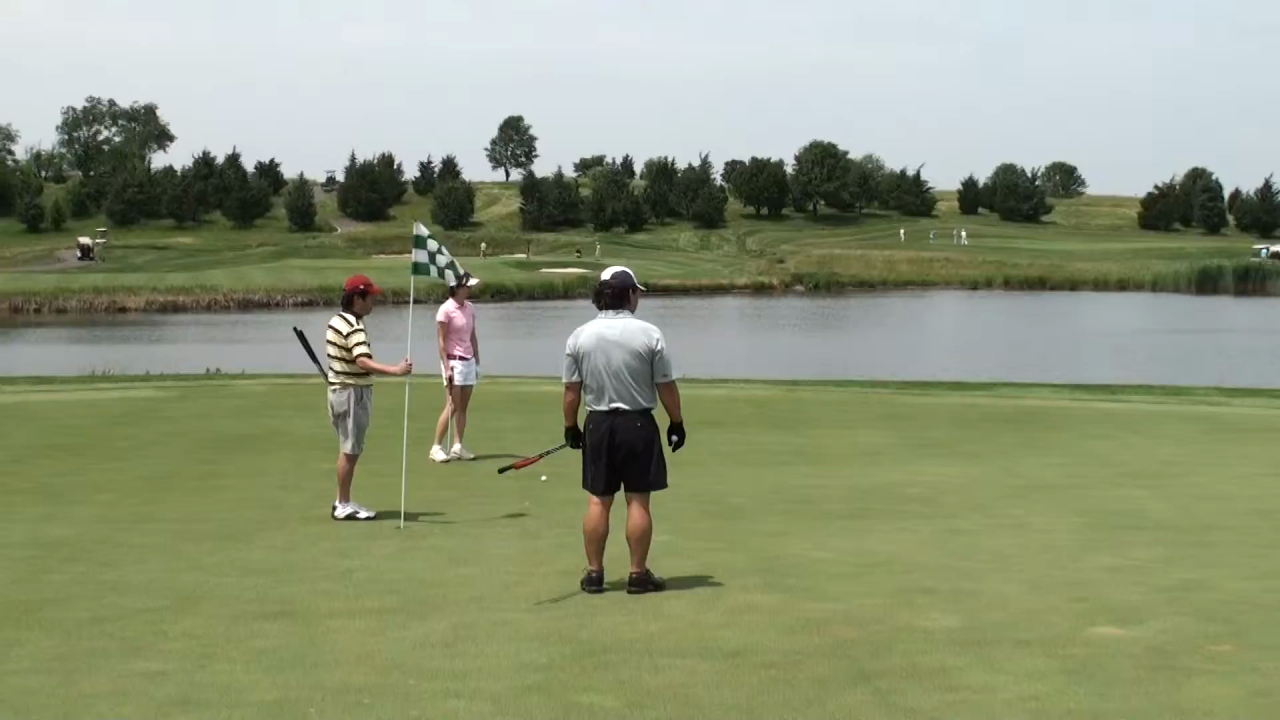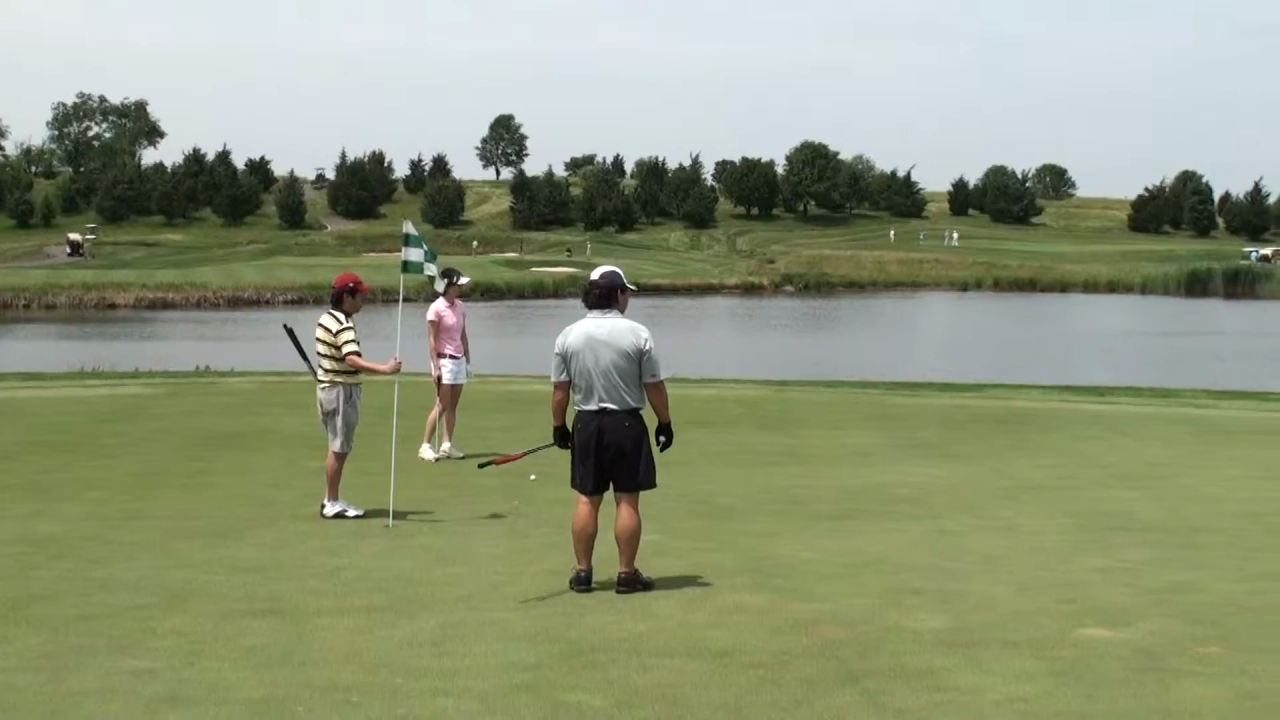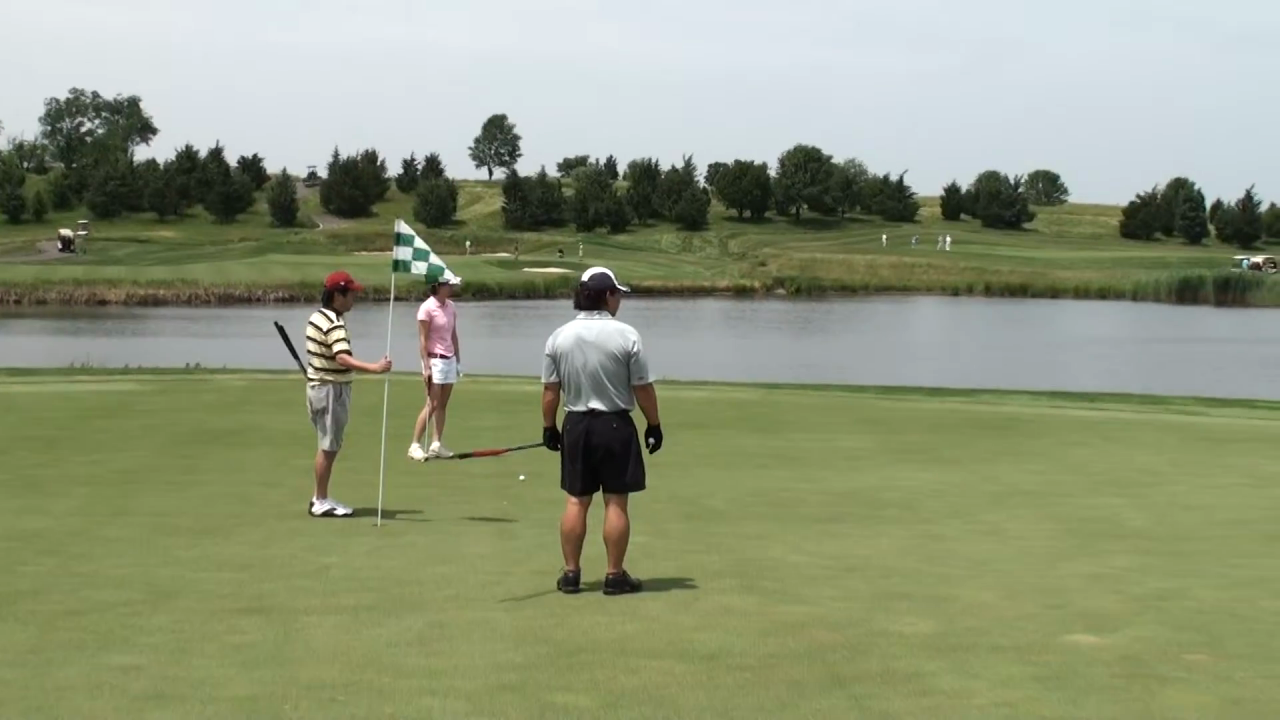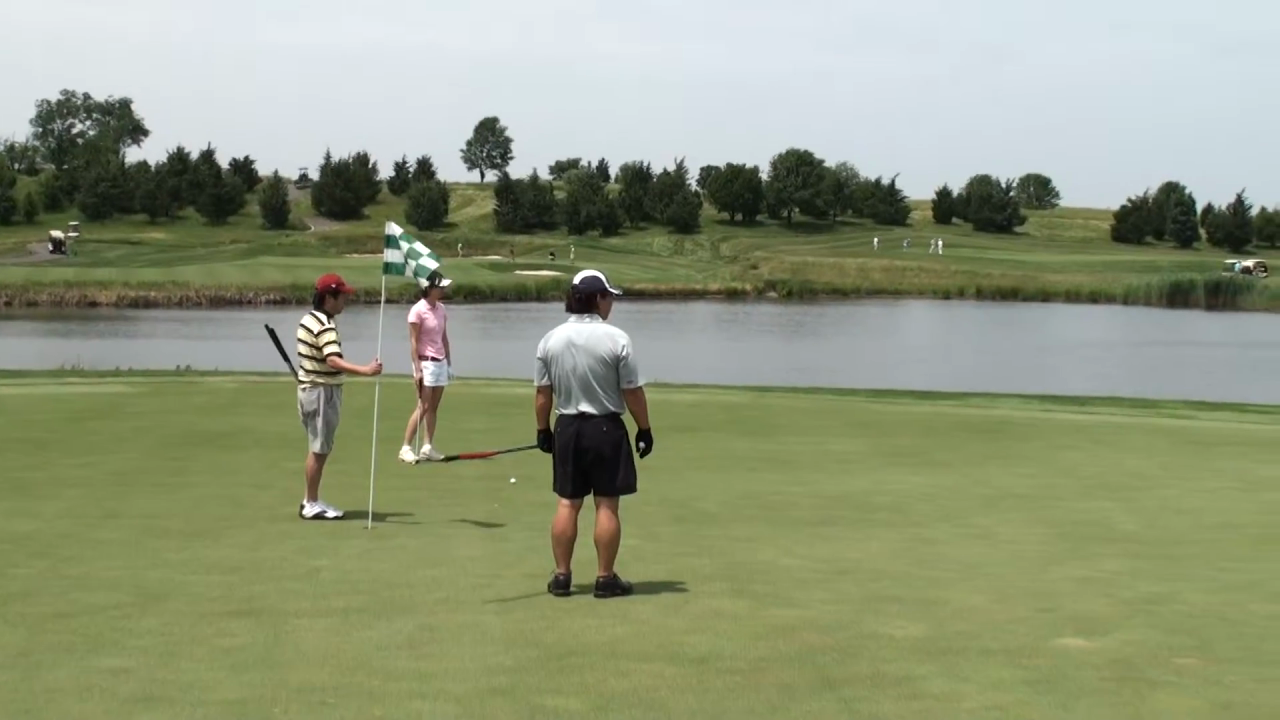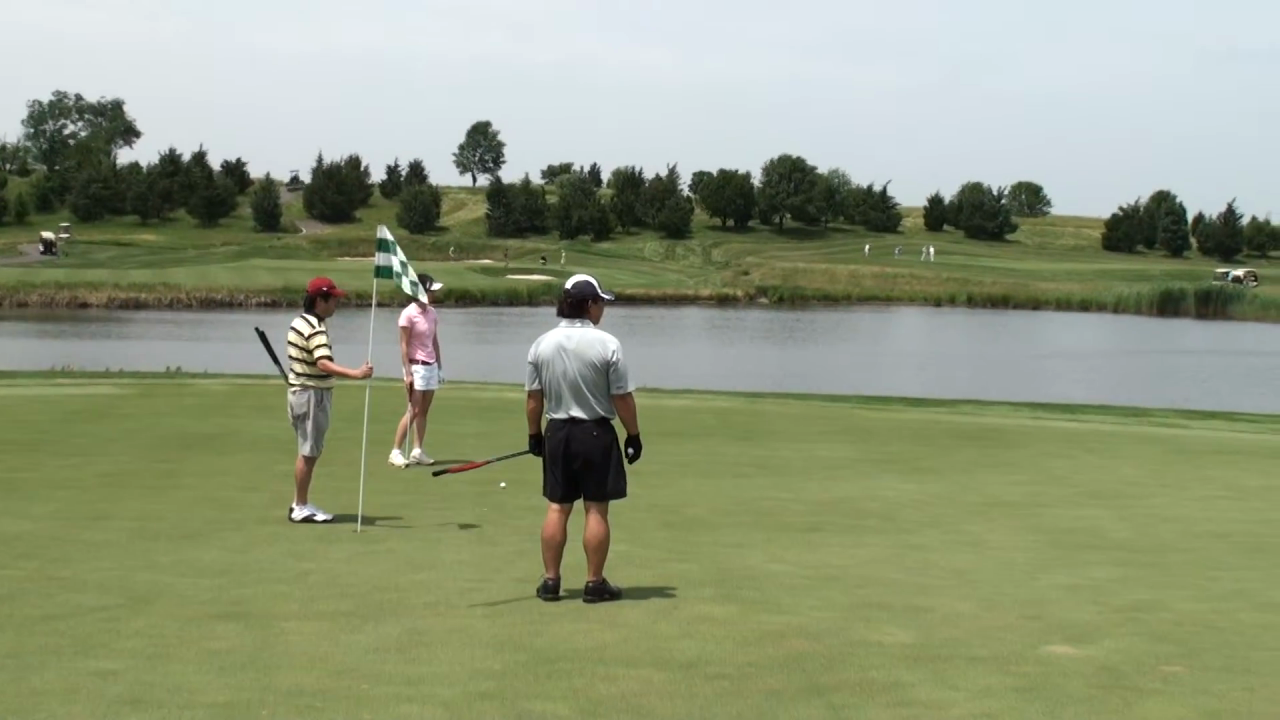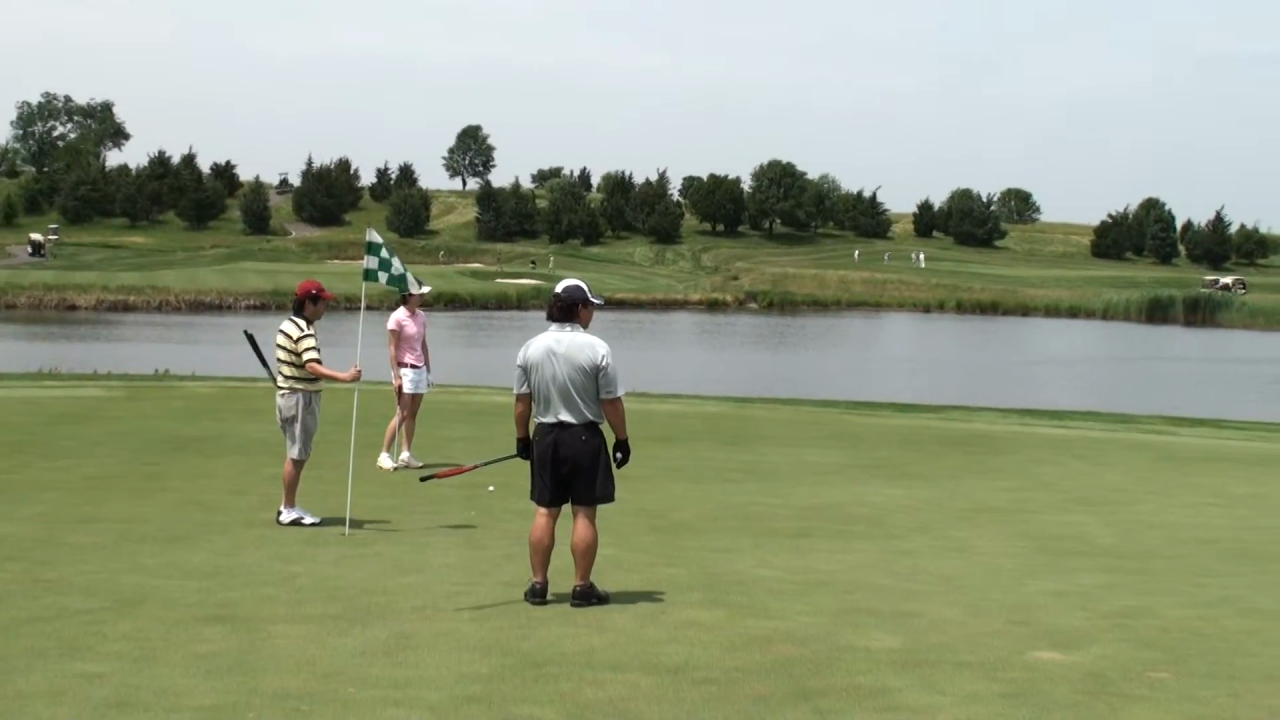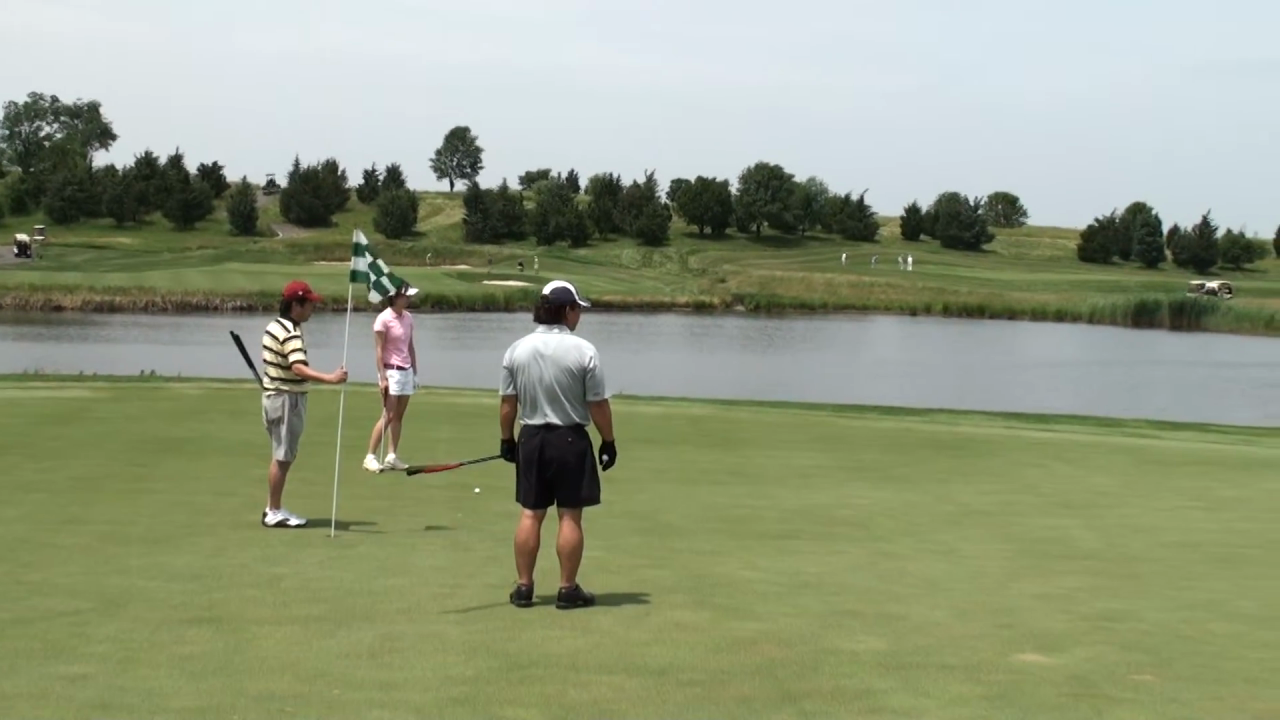
dt=0.3s
person 1, frame 1
left shoulder: (579, 336)
right shoulder: (649, 334)
left elbow: (571, 389)
right elbow: (666, 386)
left wrist: (571, 426)
right wrist: (676, 422)
left hip: (598, 424)
right hip: (638, 423)
left knee: (598, 500)
right knee: (638, 501)
left ankle: (594, 573)
right ankle: (638, 574)
person 1, frame 2
left shoulder: (568, 336)
right shoulder: (637, 334)
left elbow: (560, 389)
right elbow: (654, 386)
left wrist: (559, 426)
right wrist: (664, 423)
left hip: (586, 424)
right hip: (627, 423)
left knee: (587, 500)
right knee: (627, 501)
left ankle: (583, 572)
right ankle: (627, 574)
person 1, frame 3
left shoulder: (559, 336)
right shoulder: (626, 335)
left elbow: (550, 390)
right elbow: (643, 388)
left wrist: (549, 427)
right wrist: (654, 425)
left hip: (576, 424)
right hip: (615, 425)
left knee: (576, 500)
right knee: (616, 502)
left ankle: (571, 573)
right ankle: (615, 575)
person 1, frame 4
left shoulder: (550, 340)
right shoulder: (616, 338)
left elbow: (542, 393)
right elbow: (633, 392)
left wrist: (543, 430)
right wrist: (644, 429)
left hip: (567, 428)
right hip: (606, 428)
left knee: (567, 503)
right knee: (607, 505)
left ankle: (562, 575)
right ankle: (605, 578)
person 1, frame 5
left shoulder: (541, 344)
right shoulder: (606, 344)
left elbow: (533, 398)
right elbow: (622, 398)
left wrist: (534, 434)
right wrist: (633, 435)
left hip: (557, 433)
right hip: (596, 433)
left knee: (557, 508)
right knee: (596, 510)
left ankle: (550, 580)
right ankle: (595, 583)
person 1, frame 6
left shoulder: (531, 347)
right shoulder: (596, 348)
left elbow: (522, 401)
right elbow: (611, 402)
left wrist: (522, 437)
right wrist: (622, 439)
left hip: (545, 436)
right hip: (585, 437)
left knee: (545, 512)
right knee: (584, 514)
left ankle: (538, 584)
right ankle: (582, 587)
person 1, frame 7
left shoulder: (517, 349)
right shoulder: (583, 350)
left elbow: (507, 402)
right elbow: (598, 405)
left wrist: (507, 439)
right wrist: (608, 441)
left hip: (531, 438)
right hip: (571, 440)
left knee: (530, 514)
right knee: (570, 516)
left ankle: (524, 587)
right ankle: (568, 589)
person 2, frame 1
left shoulder: (337, 320)
right shoulder: (353, 327)
right elbow: (362, 361)
right wrist: (395, 370)
left hip: (341, 389)
right hip: (352, 393)
left knee: (348, 449)
right knee: (350, 451)
left ankle: (342, 501)
right ankle: (343, 505)
person 2, frame 2
left shoulder: (327, 318)
right shoulder: (342, 324)
right elbow: (352, 360)
right wrist: (384, 369)
left hip: (330, 388)
right hip: (341, 390)
left knee: (337, 448)
right knee: (339, 449)
left ankle: (331, 500)
right ankle: (332, 504)
person 2, frame 3
left shoulder: (318, 316)
right shoulder: (333, 323)
right elbow: (342, 358)
right wrist: (374, 368)
left hip: (320, 385)
right hip: (331, 389)
left knee: (327, 446)
right knee: (329, 447)
left ankle: (320, 498)
right ankle: (321, 501)
person 2, frame 4
left shoulder: (309, 319)
right shoulder: (324, 325)
right elbow: (333, 361)
right wrist: (365, 370)
left hip: (311, 388)
right hip: (322, 391)
left knee: (318, 448)
right knee: (319, 449)
left ankle: (311, 500)
right ankle: (311, 504)
person 2, frame 5
left shoulder: (299, 321)
right shoulder: (315, 328)
right elbow: (323, 363)
right wrist: (355, 373)
left hip: (301, 390)
right hip: (312, 394)
left knee: (307, 451)
right knee: (309, 452)
left ankle: (300, 503)
right ankle: (301, 507)
person 2, frame 6
left shoulder: (288, 324)
right shoulder: (304, 331)
right elbow: (312, 367)
right wrist: (344, 377)
left hip: (290, 394)
right hip: (301, 397)
left knee: (296, 454)
right knee: (297, 455)
left ankle: (288, 506)
right ankle: (288, 510)
person 2, frame 7
left shoulder: (275, 326)
right shoulder: (290, 333)
right elbow: (298, 368)
right wrist: (330, 378)
left hip: (276, 395)
right hip: (286, 399)
left knee: (281, 455)
right knee: (283, 456)
left ankle: (274, 508)
right ankle: (274, 512)
person 3, frame 1
left shoulder: (469, 308)
right shoulder: (446, 309)
right elbow: (441, 340)
left wrist: (477, 361)
right wrist: (446, 367)
left hip: (469, 361)
right hip: (454, 362)
left knee: (463, 407)
right knee: (452, 406)
left ankle: (458, 446)
right ankle: (436, 447)
person 3, frame 2
left shoulder: (460, 306)
right shoulder: (436, 308)
right elbow: (432, 339)
left wrist: (467, 360)
right wrist: (436, 366)
left hip: (459, 360)
right hip: (444, 360)
left knee: (453, 405)
right knee: (441, 405)
left ankle: (447, 445)
right ankle: (426, 446)
person 3, frame 3
left shoulder: (451, 306)
right shoulder: (427, 308)
right elbow: (422, 339)
left wrist: (458, 360)
right wrist: (426, 366)
left hip: (449, 360)
right hip: (435, 360)
left knee: (443, 405)
right knee: (431, 405)
left ankle: (436, 445)
right ankle: (415, 445)
person 3, frame 4
left shoulder: (441, 309)
right shoulder: (417, 310)
right elbow: (413, 342)
left wrist: (449, 363)
right wrist: (417, 369)
left hip: (441, 362)
right hip: (426, 363)
left knee: (433, 407)
right knee: (423, 407)
left ankle: (427, 447)
right ankle: (406, 448)
person 3, frame 5
left shoulder: (432, 312)
right shoulder: (408, 314)
right elbow: (404, 345)
left wrist: (439, 366)
right wrist: (407, 372)
left hip: (431, 366)
right hip: (416, 366)
left knee: (424, 411)
right knee: (413, 411)
left ankle: (417, 451)
right ankle: (396, 451)
person 3, frame 6
left shoulder: (421, 316)
right shoulder: (397, 317)
right elbow: (392, 349)
left wrist: (428, 370)
right wrist: (396, 376)
left hip: (420, 369)
right hip: (405, 370)
left knee: (412, 414)
right knee: (402, 414)
left ankle: (406, 454)
right ankle: (384, 455)
person 3, frame 7
left shoulder: (408, 317)
right shoulder: (383, 319)
right elbow: (379, 350)
left wrist: (414, 372)
right wrist: (382, 377)
left hip: (406, 371)
right hip: (391, 371)
left knee: (399, 416)
right knee: (388, 416)
left ankle: (392, 456)
right ankle: (370, 457)
